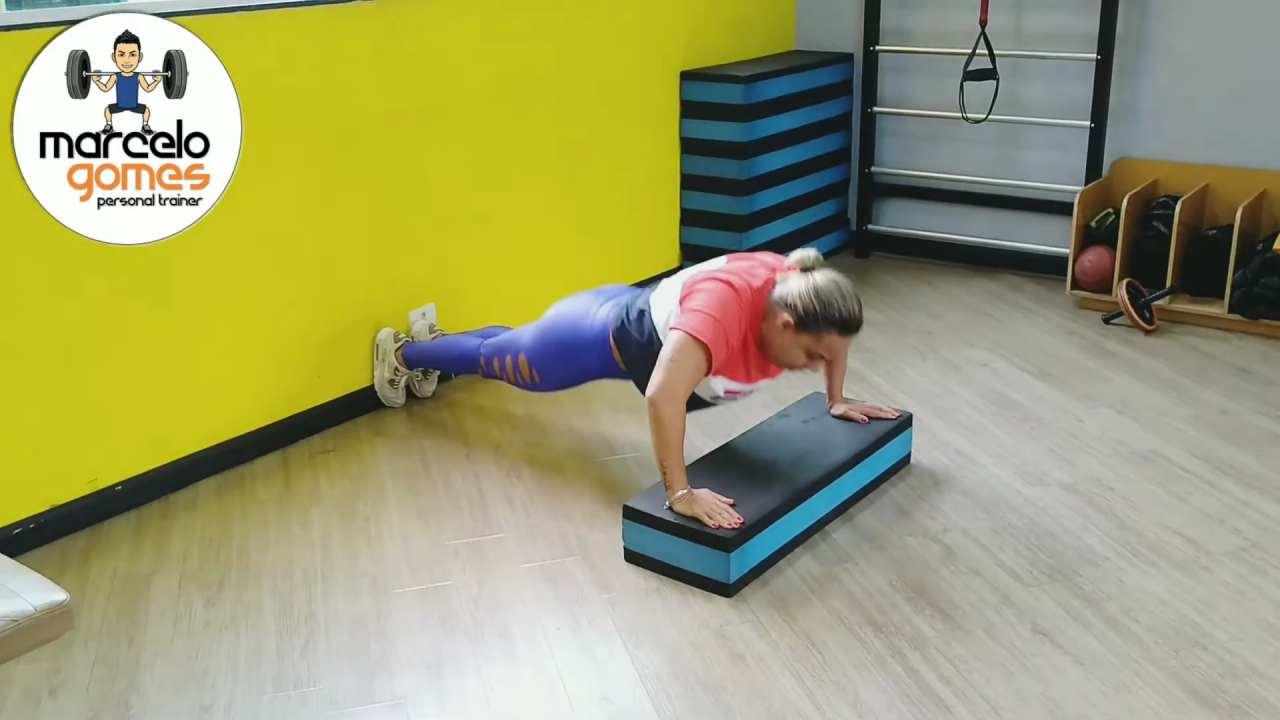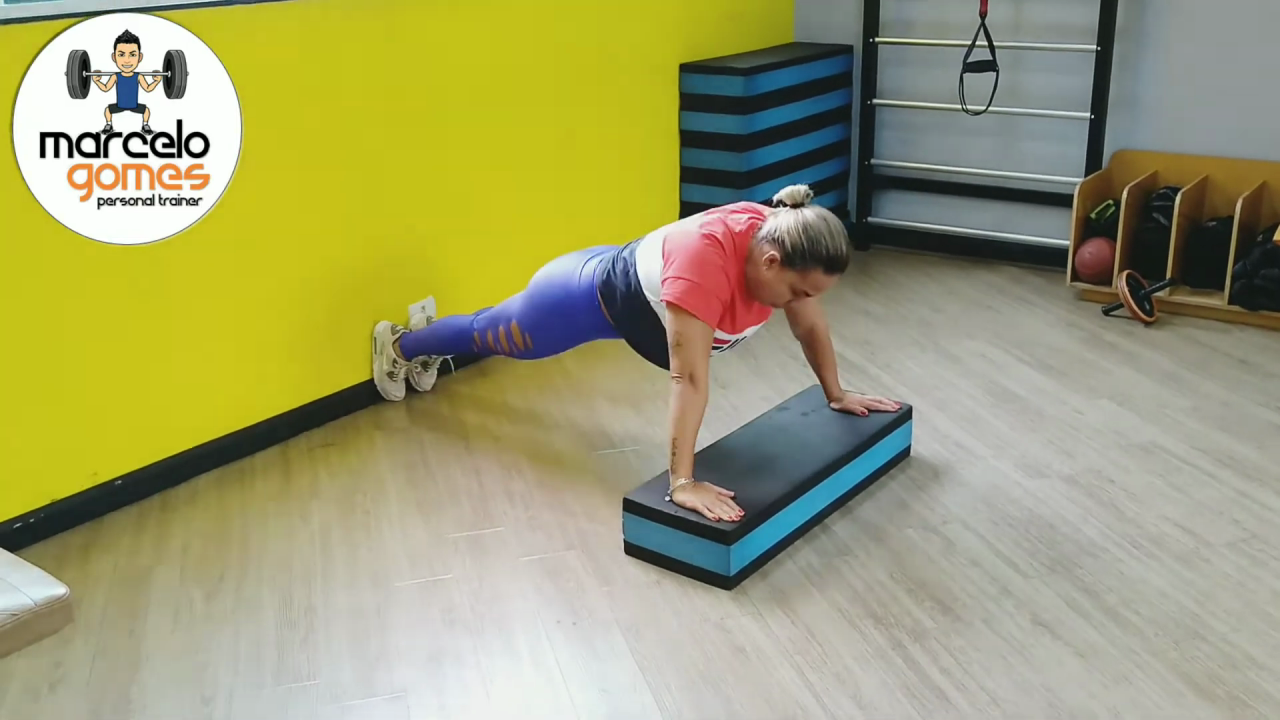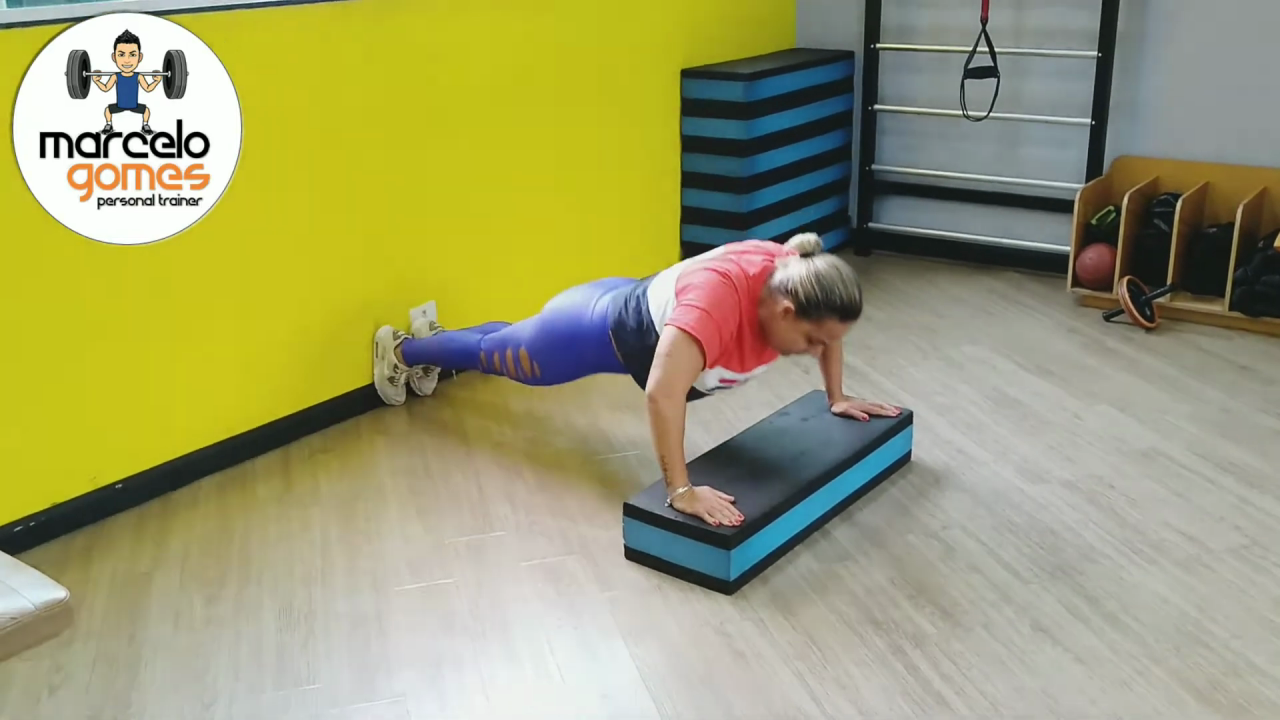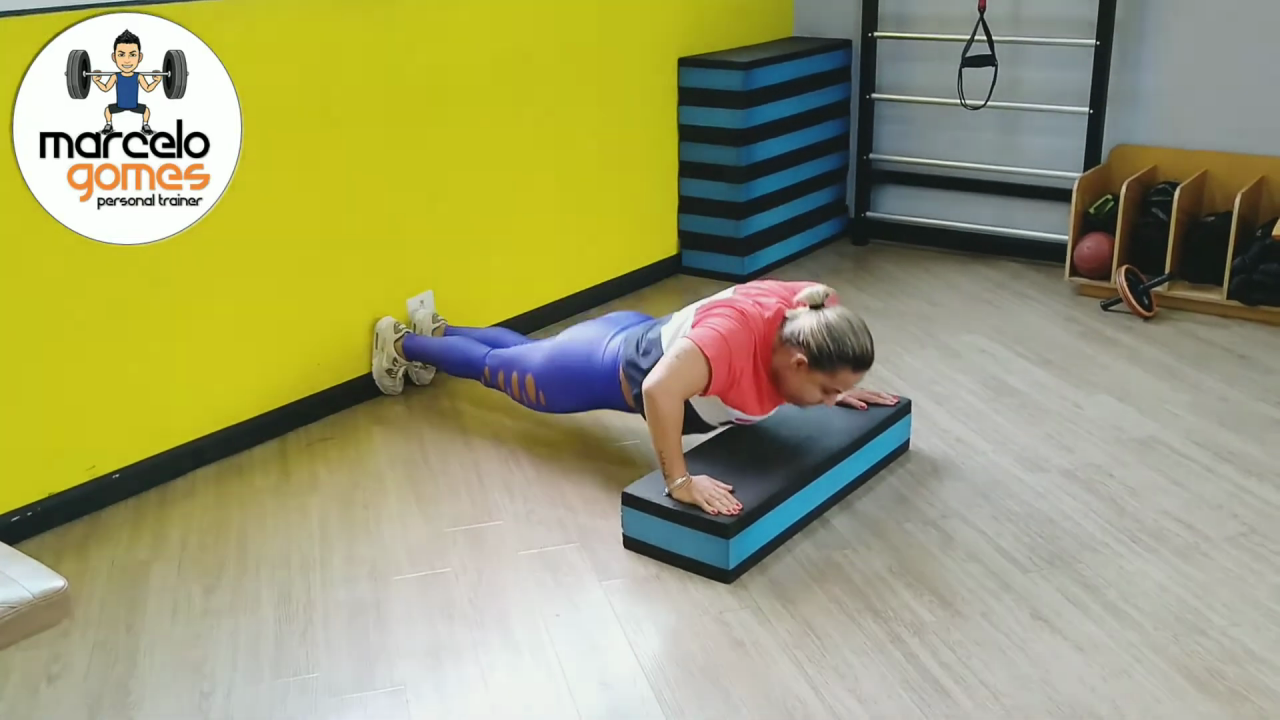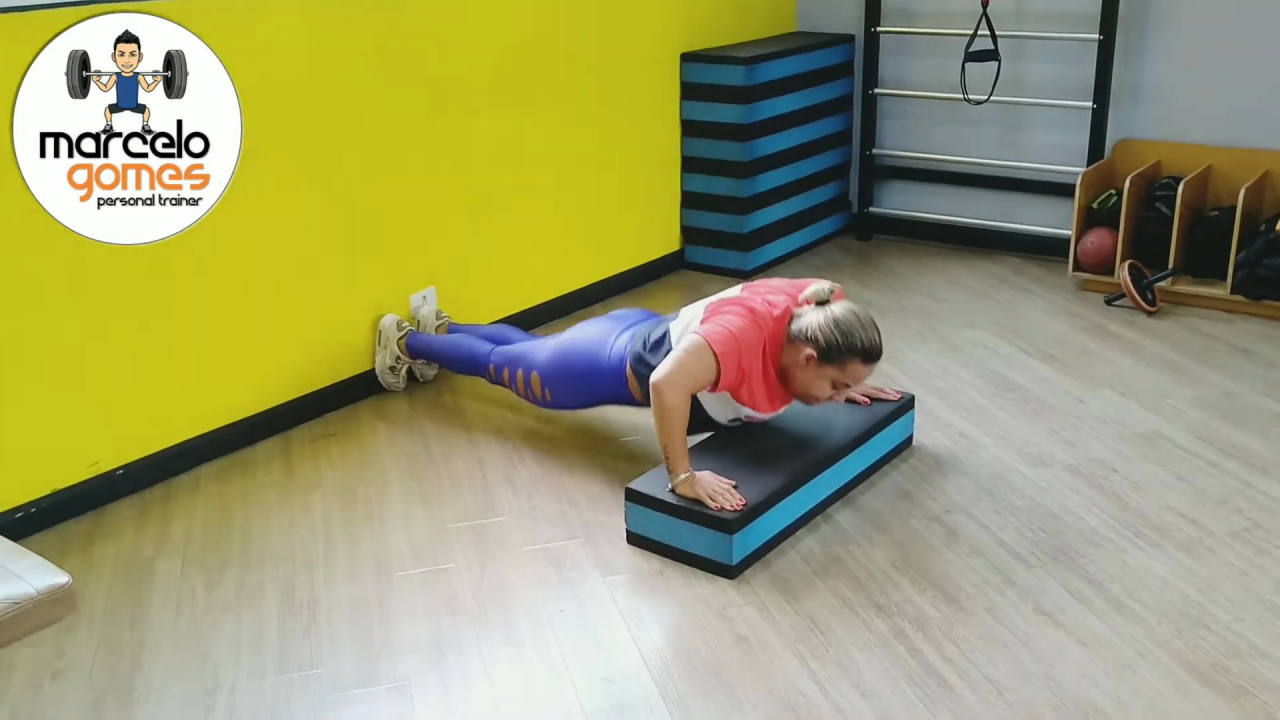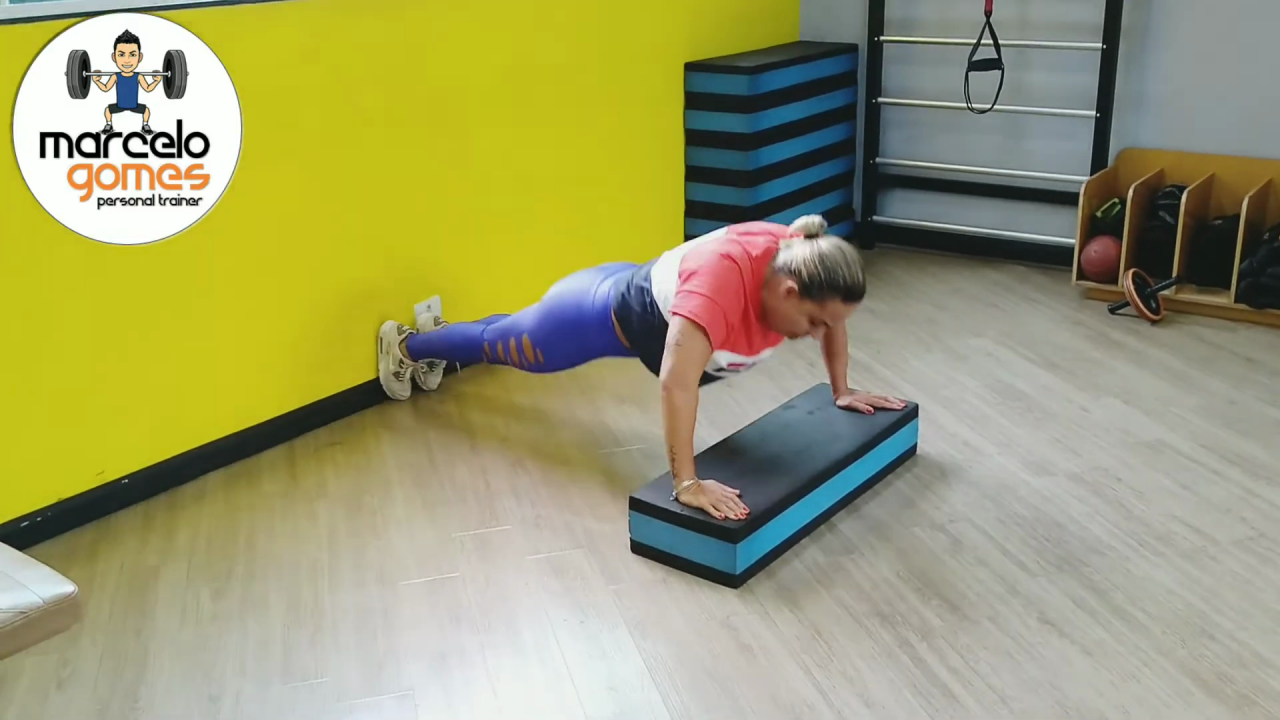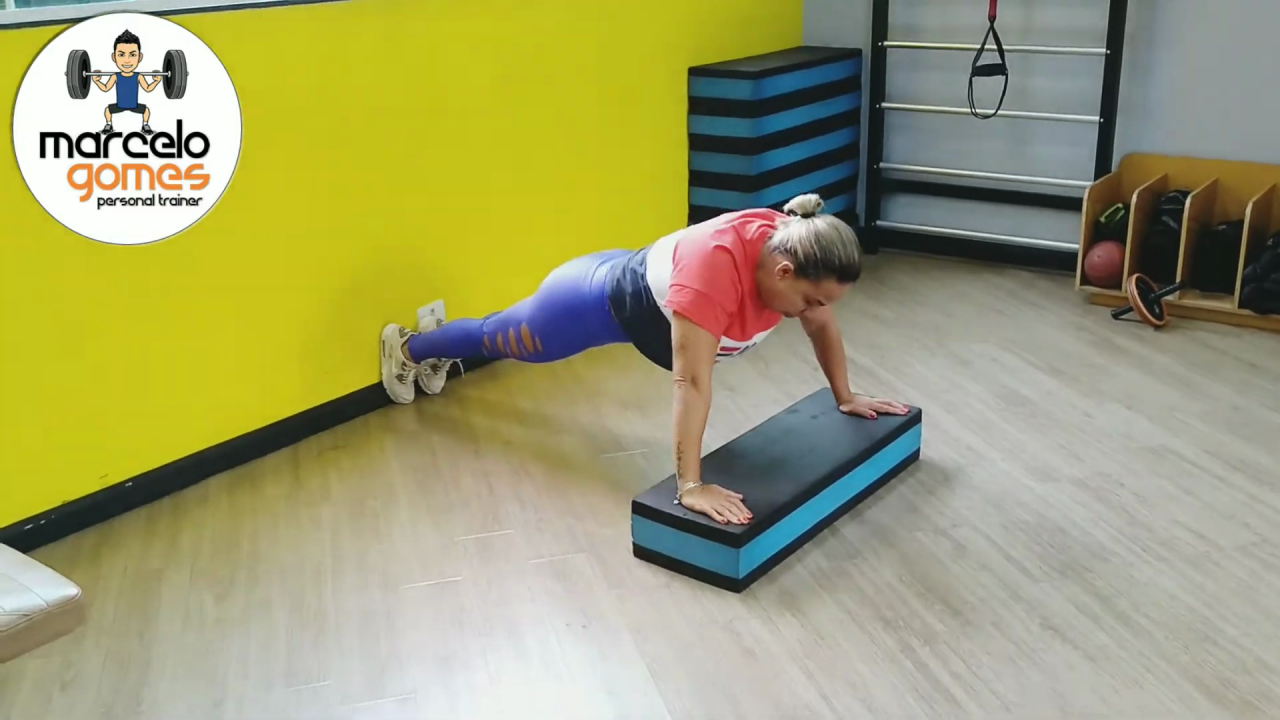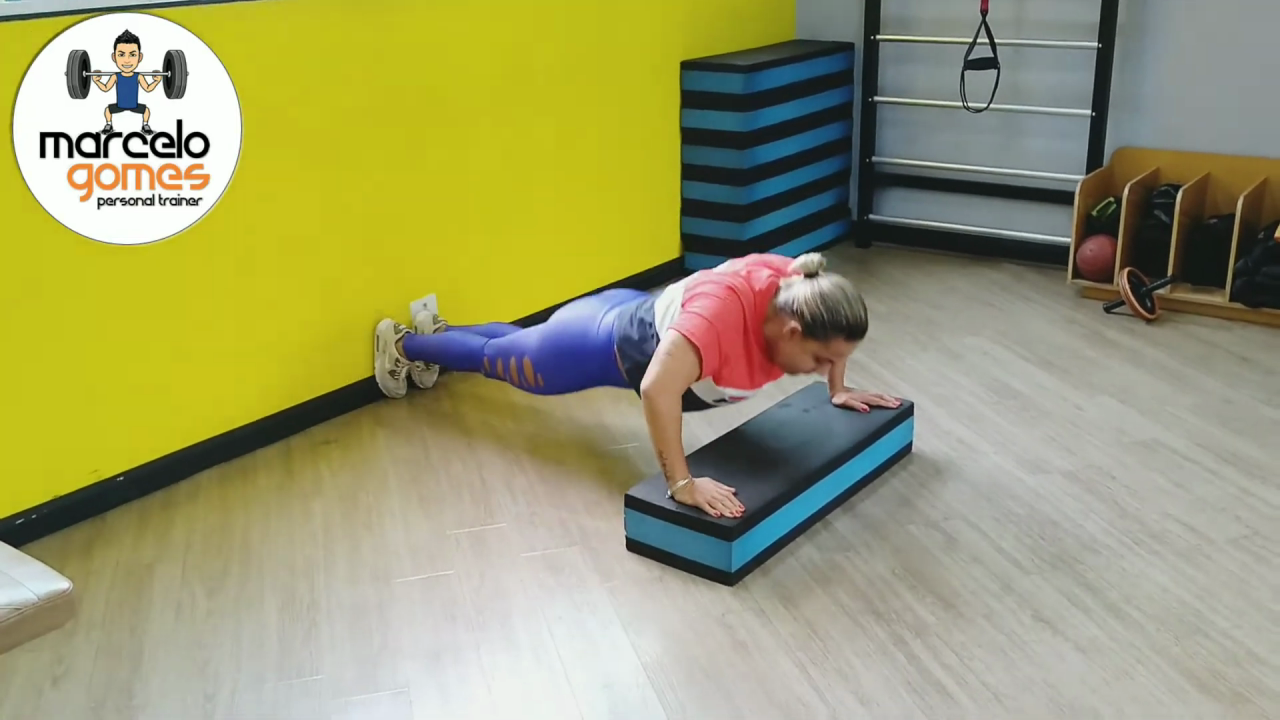
dt=0.4s
person 1, frame 1
left shoulder: (799, 292)
right shoulder: (724, 306)
left elbow: (832, 335)
right elbow: (662, 398)
left wrist: (837, 400)
right wrist: (680, 493)
left hip: (640, 318)
right hip: (601, 336)
left knee: (512, 343)
right knee: (496, 359)
left ankle: (433, 337)
right ankle: (403, 352)
person 1, frame 2
left shoulder: (784, 239)
right shoulder: (707, 257)
left elbow: (809, 323)
right elbow: (689, 378)
left wrist: (837, 396)
right wrist: (682, 483)
left hip: (628, 292)
right hip: (587, 295)
left knee: (493, 331)
right knee: (486, 336)
left ankle: (424, 338)
right ankle: (400, 346)
person 1, frame 3
left shoulder: (798, 279)
right shoulder: (720, 294)
left elbow: (827, 335)
right elbow: (663, 392)
left wrist: (837, 398)
right wrist: (682, 490)
left hip: (634, 312)
right hip: (596, 330)
left knee: (507, 344)
right knee: (493, 354)
left ankle: (436, 334)
right ankle: (403, 350)
person 1, frame 4
left shoulder: (806, 316)
right shoulder: (736, 334)
right elbow: (658, 390)
left wrist: (844, 389)
right wrist: (680, 482)
left hip: (641, 337)
right hip: (607, 369)
left knee: (519, 348)
right knee: (495, 367)
left ankle: (437, 328)
right ankle: (401, 343)
person 1, frame 5
left shoulder: (811, 313)
right shoulder: (745, 333)
right elbow: (666, 384)
left wrist: (846, 382)
right wrist: (683, 477)
left hip: (649, 333)
right hip: (617, 365)
left knee: (530, 346)
right knee: (500, 366)
left ankle: (441, 325)
right ankle: (405, 341)
person 1, frame 6
left shoulder: (799, 262)
right shoulder: (723, 277)
left elbow: (833, 323)
right elbow: (677, 382)
left wrist: (842, 390)
right wrist: (687, 483)
left hip: (642, 301)
right hip: (601, 313)
left knee: (506, 338)
right knee: (495, 345)
left ankle: (439, 328)
right ankle: (407, 344)
person 1, frame 7
left shoulder: (797, 247)
right shoulder: (716, 262)
left elbow: (822, 326)
right elbow: (692, 382)
left wrist: (846, 398)
right wrist: (690, 486)
left hip: (635, 291)
right hip: (595, 300)
left knee: (501, 334)
right knee: (496, 340)
left ankle: (437, 332)
right ankle: (409, 349)
person 1, frame 8
left shoulder: (800, 293)
right shoulder: (725, 308)
right elbow: (657, 389)
left wrist: (839, 389)
right wrist: (682, 483)
left hip: (638, 317)
right hip: (600, 345)
left knee: (514, 343)
right knee: (495, 359)
left ankle: (438, 328)
right ankle: (404, 343)
